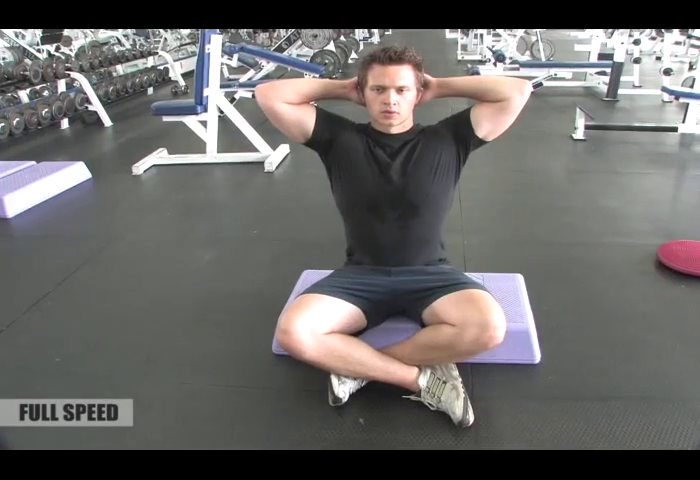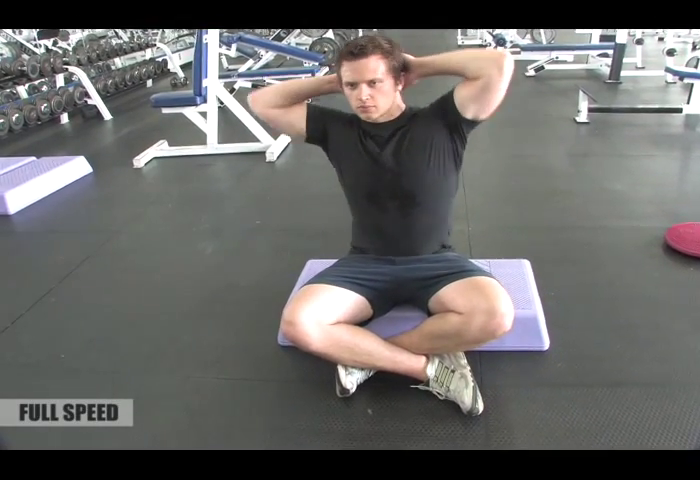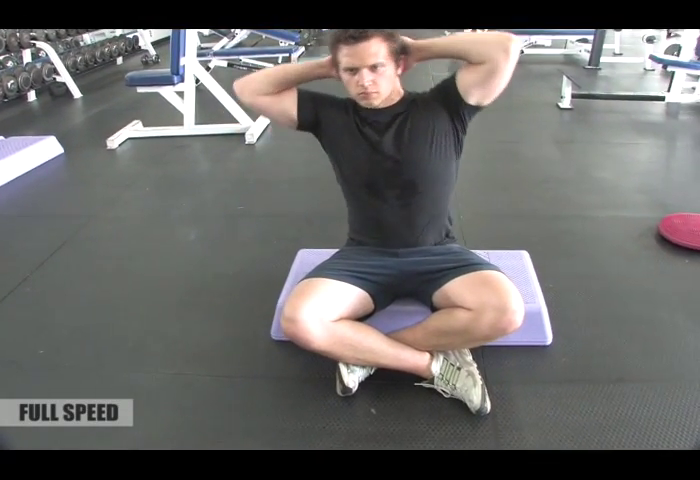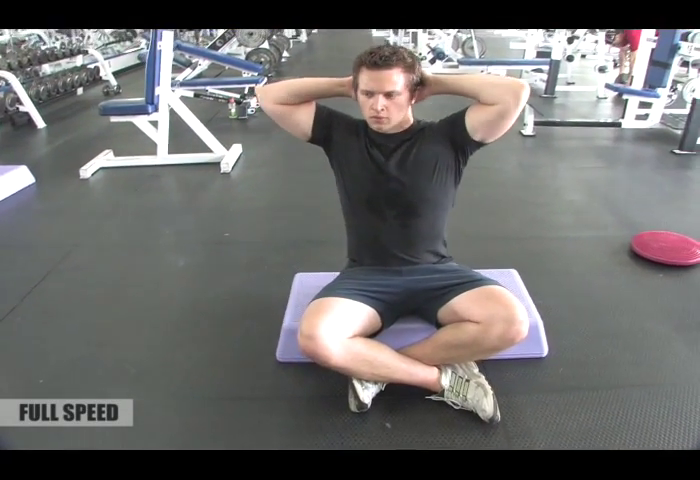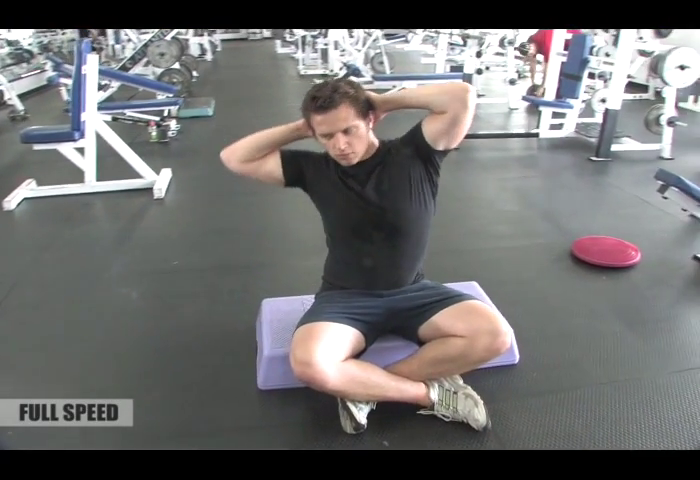
dt=1s
person 1, frame 1
left shoulder: (448, 139)
right shoulder: (339, 138)
left elbow: (518, 91)
right elbow: (268, 96)
left wrist: (441, 86)
right wrist: (340, 87)
left hip: (429, 275)
right hip: (361, 275)
left knee: (489, 327)
right knee: (293, 332)
left ankle: (358, 365)
right ankle: (422, 379)
person 1, frame 2
left shoulder: (441, 123)
right shoulder: (337, 129)
left elbow: (499, 65)
right elbow: (260, 102)
left wrist: (421, 66)
right wrist: (328, 83)
left hip: (434, 263)
right hip: (366, 264)
left knee: (495, 315)
right knee: (298, 324)
left ankle: (365, 355)
right ankle: (429, 368)
person 1, frame 3
left shoulder: (441, 108)
right shoulder: (331, 115)
left elbow: (504, 49)
right elbow: (247, 90)
left wrist: (422, 48)
right wrist: (322, 66)
left hip: (436, 253)
right hip: (365, 255)
left knee: (506, 311)
right knee: (298, 321)
left ankle: (364, 350)
right ankle: (434, 364)
person 1, frame 4
left shoulder: (446, 138)
right shoulder: (341, 134)
left elbow: (515, 94)
right elbow: (269, 97)
left wrist: (437, 82)
right wrist: (341, 86)
left hip: (435, 272)
right hip: (367, 275)
left knee: (511, 322)
right knee: (315, 339)
left ankle: (374, 367)
right ankle: (443, 378)
person 1, frame 5
left shoulder: (414, 154)
right shoulder: (314, 168)
left elbow: (462, 97)
right elbow: (234, 159)
left wrist: (389, 100)
right wrist: (297, 130)
left hip: (412, 292)
right hip: (345, 297)
left knee: (494, 335)
right knee: (308, 364)
left ankle: (364, 387)
right ankle: (429, 393)
